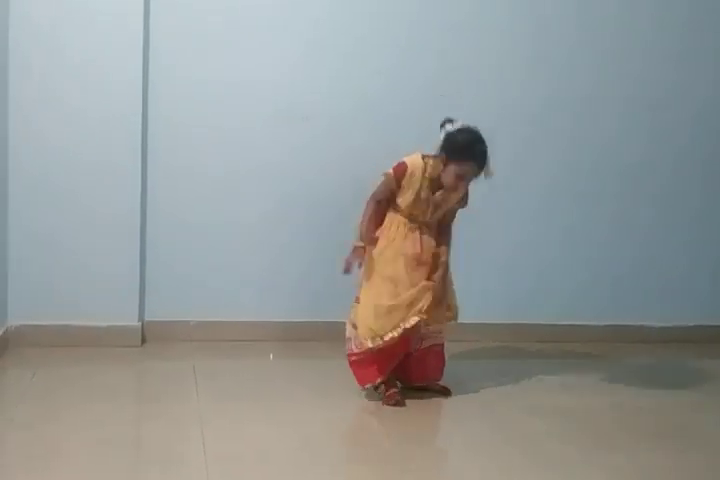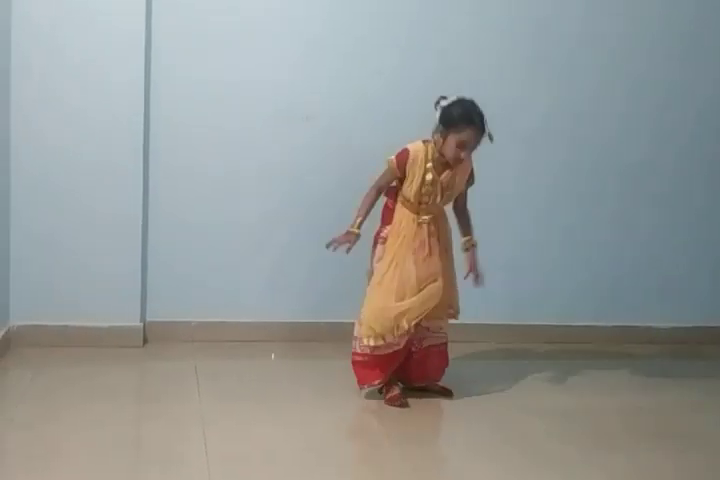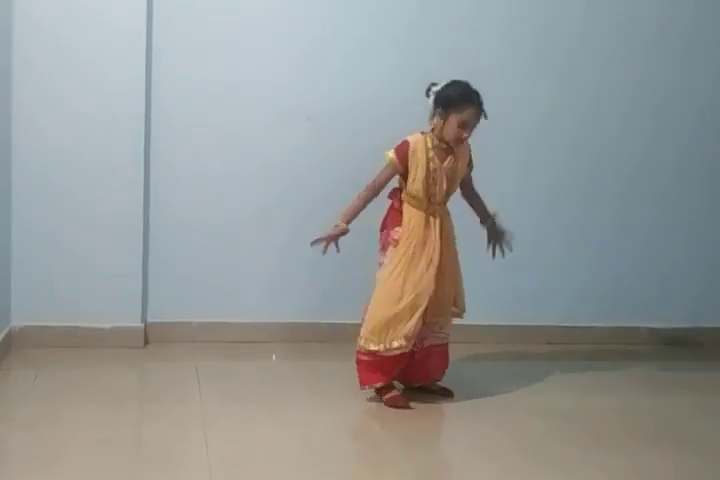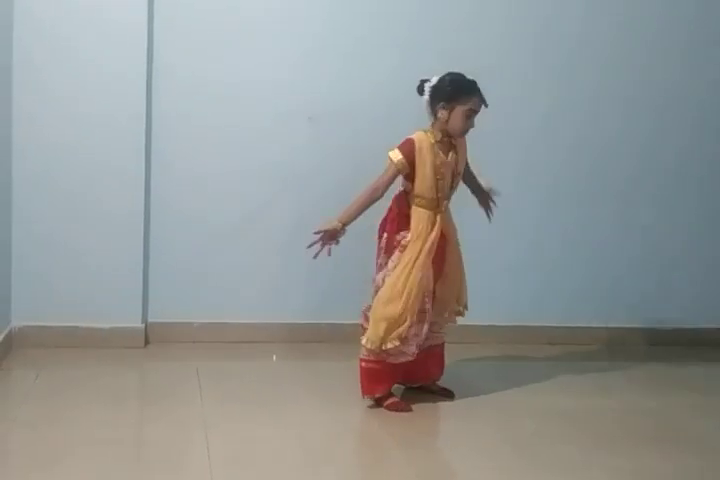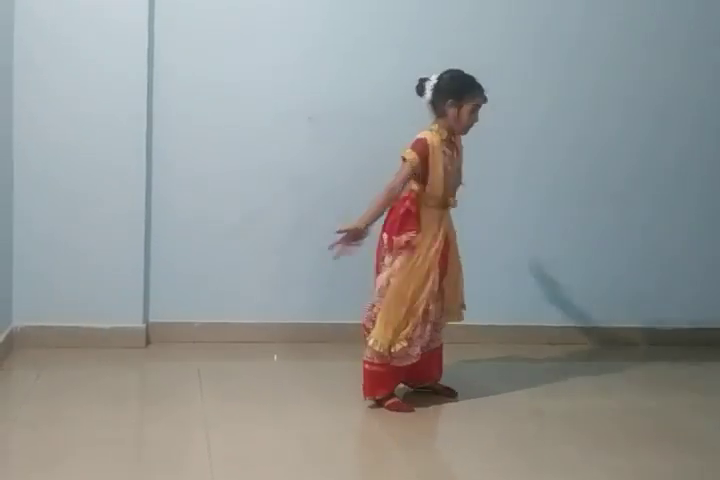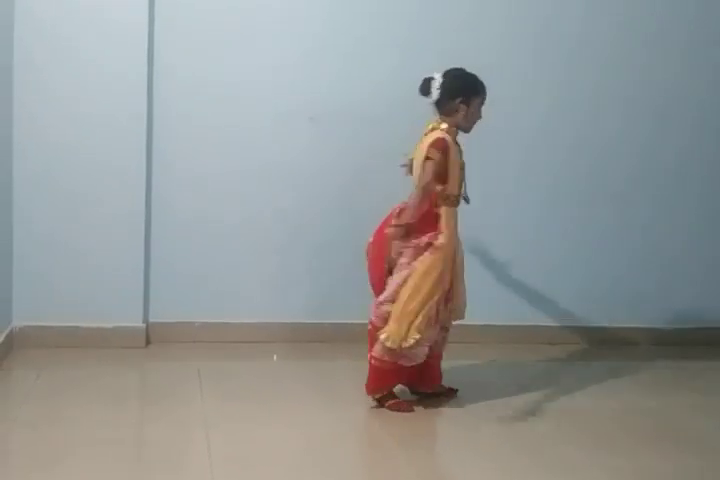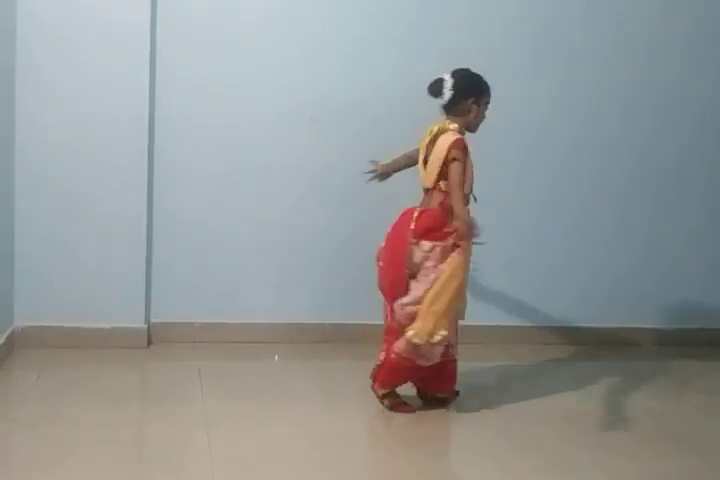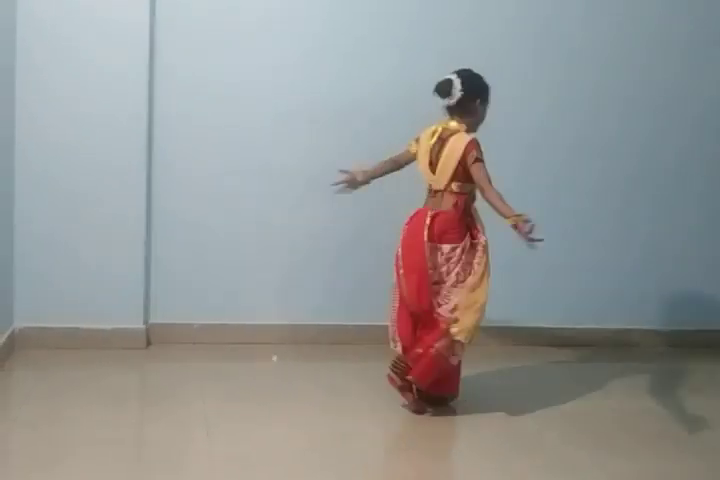
dt=0.1s
person 1, frame 1
left shoulder: (459, 188)
right shoulder: (409, 168)
left elbow: (445, 227)
right elbow: (375, 200)
left wrist: (441, 268)
right wrist: (361, 244)
left hip: (426, 242)
right hip: (393, 238)
left knee: (432, 308)
right knee: (383, 308)
left ankle: (421, 374)
right ankle: (383, 378)
person 1, frame 2
left shoulder: (463, 167)
right shoulder: (411, 155)
left elbow: (460, 207)
right elbow: (377, 189)
left wrist: (470, 248)
right wrist: (353, 229)
left hip: (434, 237)
right hip: (401, 233)
left knee: (434, 306)
right knee: (391, 305)
left ankle: (421, 376)
right ankle: (382, 378)
person 1, frame 3
left shoulder: (462, 153)
right shoulder: (411, 147)
left elbow: (468, 190)
right elbow: (375, 186)
left wrist: (490, 223)
right wrist: (343, 223)
left hip: (438, 233)
right hip: (405, 231)
left knee: (437, 305)
right knee: (397, 305)
left ankle: (422, 375)
right ankle: (383, 379)
person 1, frame 4
left shoulder: (457, 146)
right shoulder: (415, 146)
left elbow: (464, 172)
right elbow: (378, 186)
left wrist: (481, 192)
right wrist: (340, 223)
left hip: (439, 231)
right hip: (410, 232)
left knee: (431, 308)
right knee: (398, 308)
left ankle: (420, 376)
right ankle: (379, 386)
person 1, frame 5
left shoulder: (453, 143)
right shoulder: (426, 145)
right elbow: (396, 187)
right wrist: (363, 225)
left hip: (437, 230)
right hip: (413, 232)
left knee: (432, 307)
right knee: (401, 309)
left ankle: (423, 376)
right ankle: (381, 387)
person 1, frame 6
left shoulder: (438, 137)
right shoulder: (442, 142)
right elbow: (422, 187)
right wrist: (403, 223)
left hip: (425, 230)
right hip: (424, 232)
left knee: (432, 310)
right knee: (408, 310)
left ankle: (426, 381)
right ankle: (380, 386)
person 1, frame 7
left shoulder: (437, 136)
right shoulder: (456, 143)
left elbow: (415, 156)
right elbow: (456, 191)
left wrist: (386, 169)
right wrist: (464, 222)
left hip: (425, 227)
right hip: (440, 233)
left knee: (435, 311)
right knee: (430, 311)
left ankle: (434, 385)
right ankle: (386, 382)
person 1, frame 8
left shoulder: (427, 137)
right shoulder: (467, 144)
left elbow: (392, 162)
right elbow: (486, 188)
left wrist: (361, 176)
right wrist: (515, 219)
left hip: (420, 227)
right hip: (453, 232)
left knee: (421, 309)
right knee: (456, 312)
left ankle: (431, 386)
right ankle: (408, 374)
